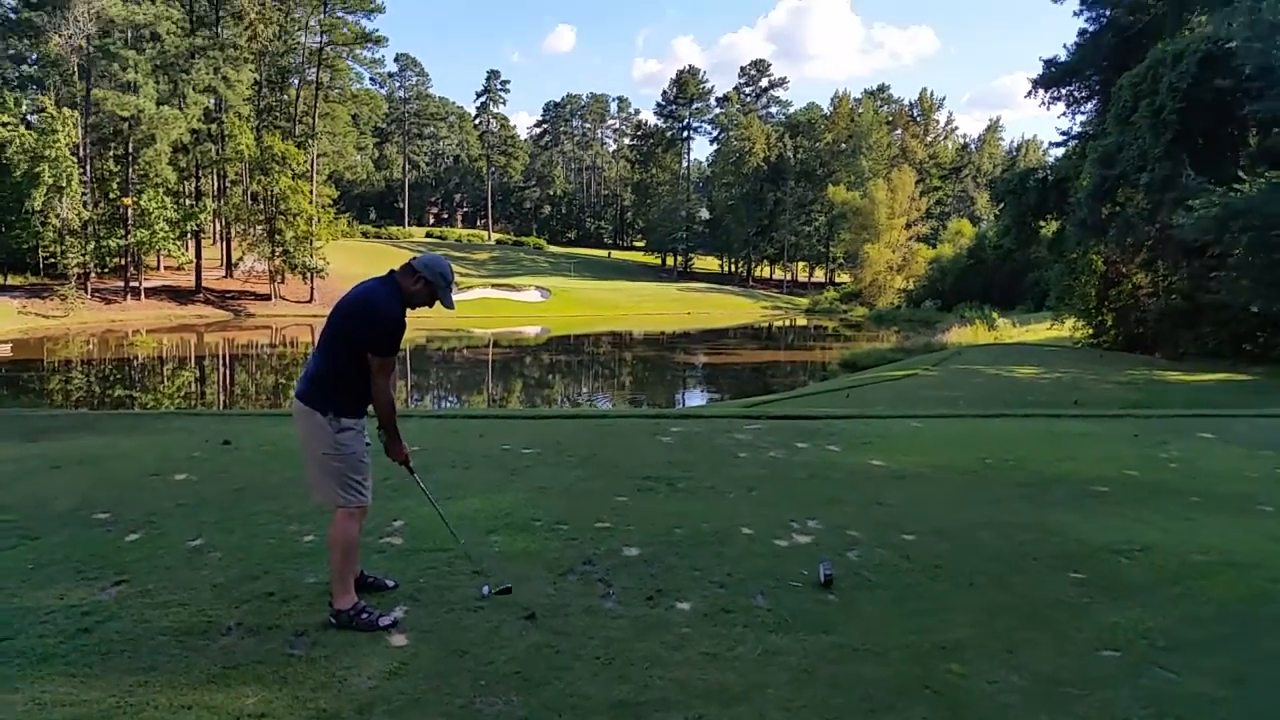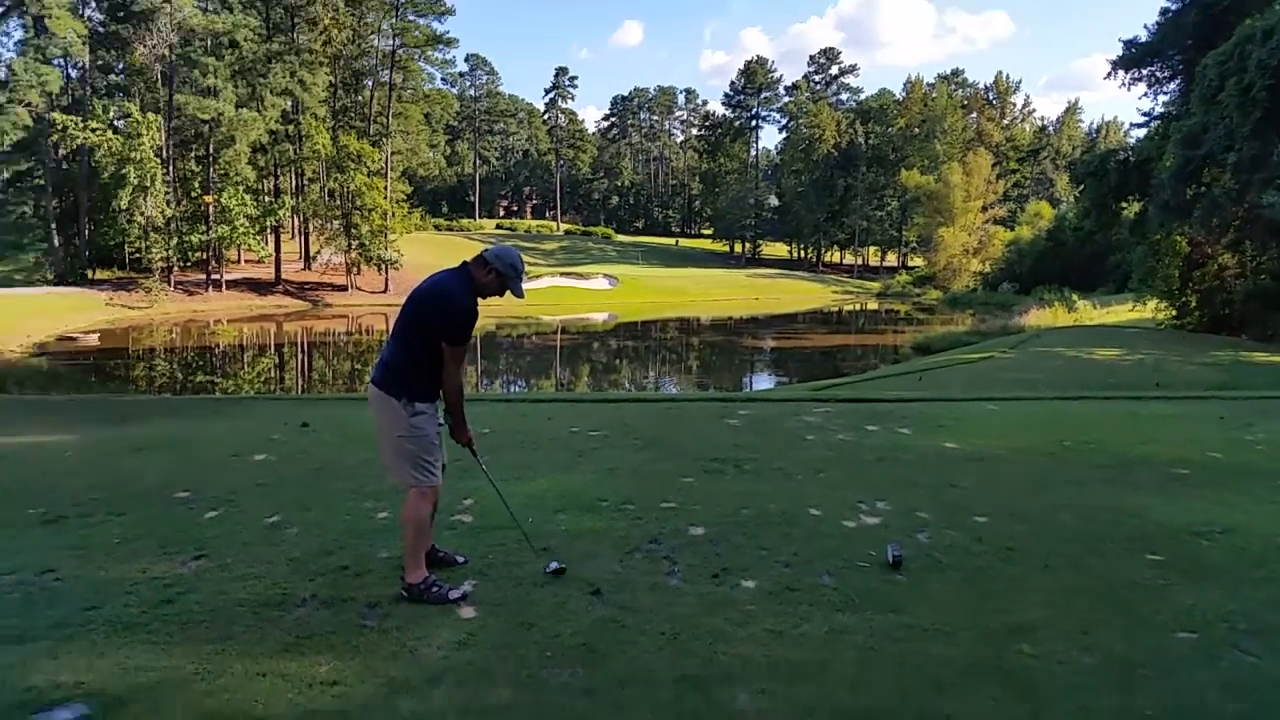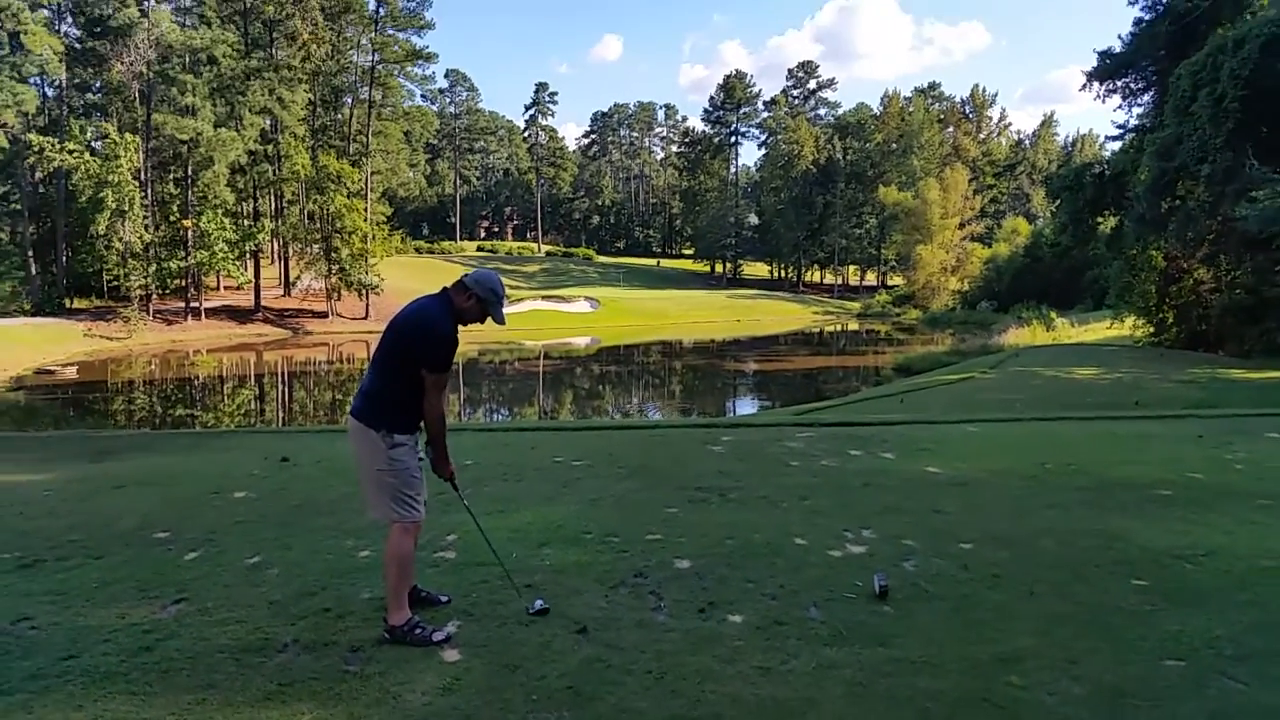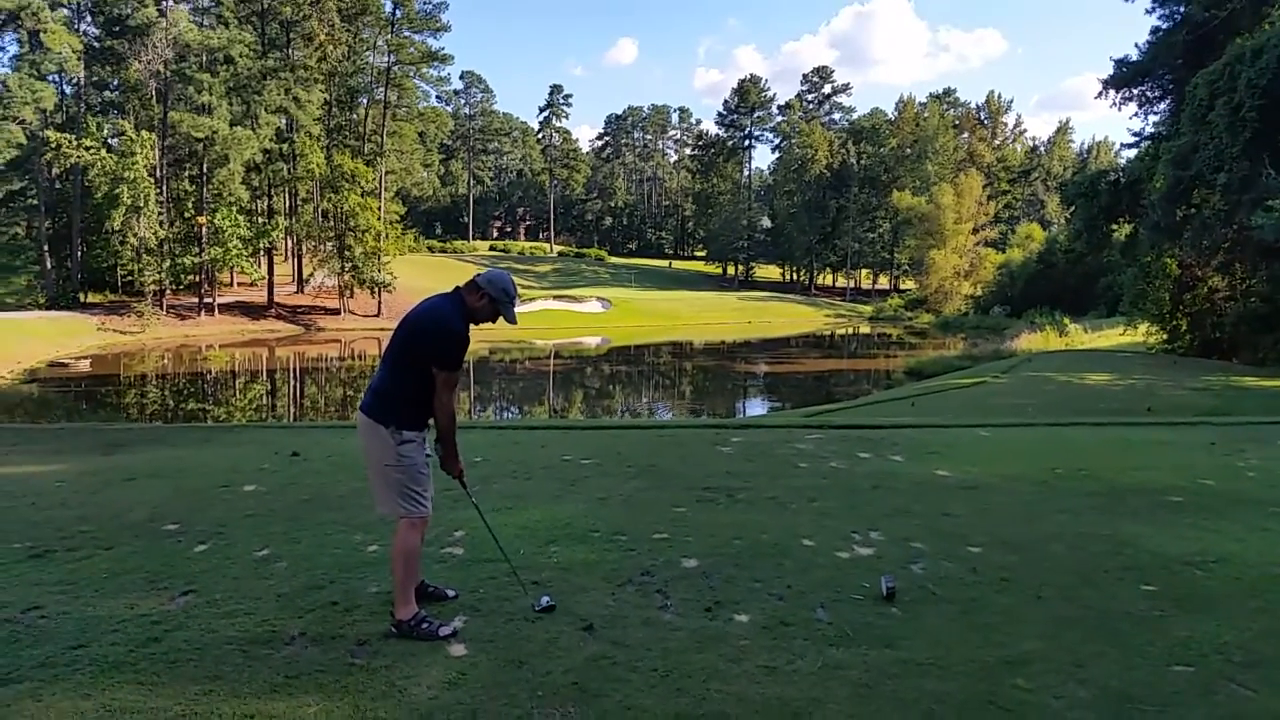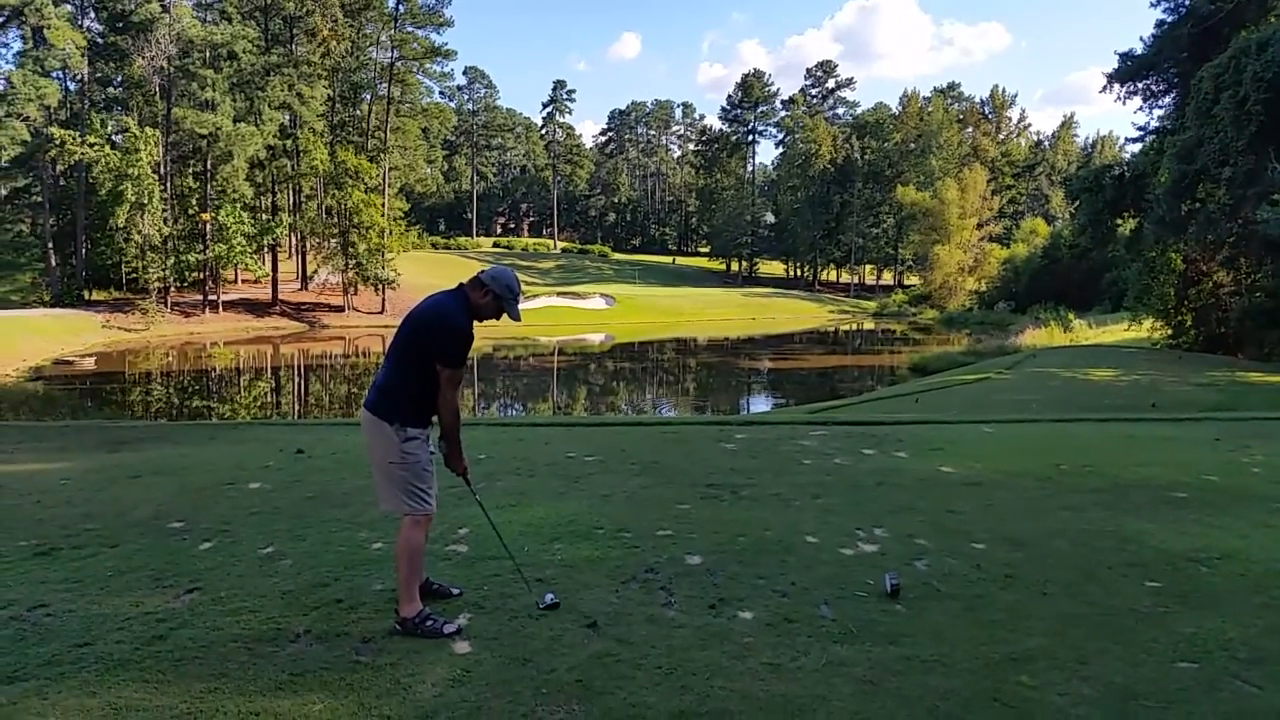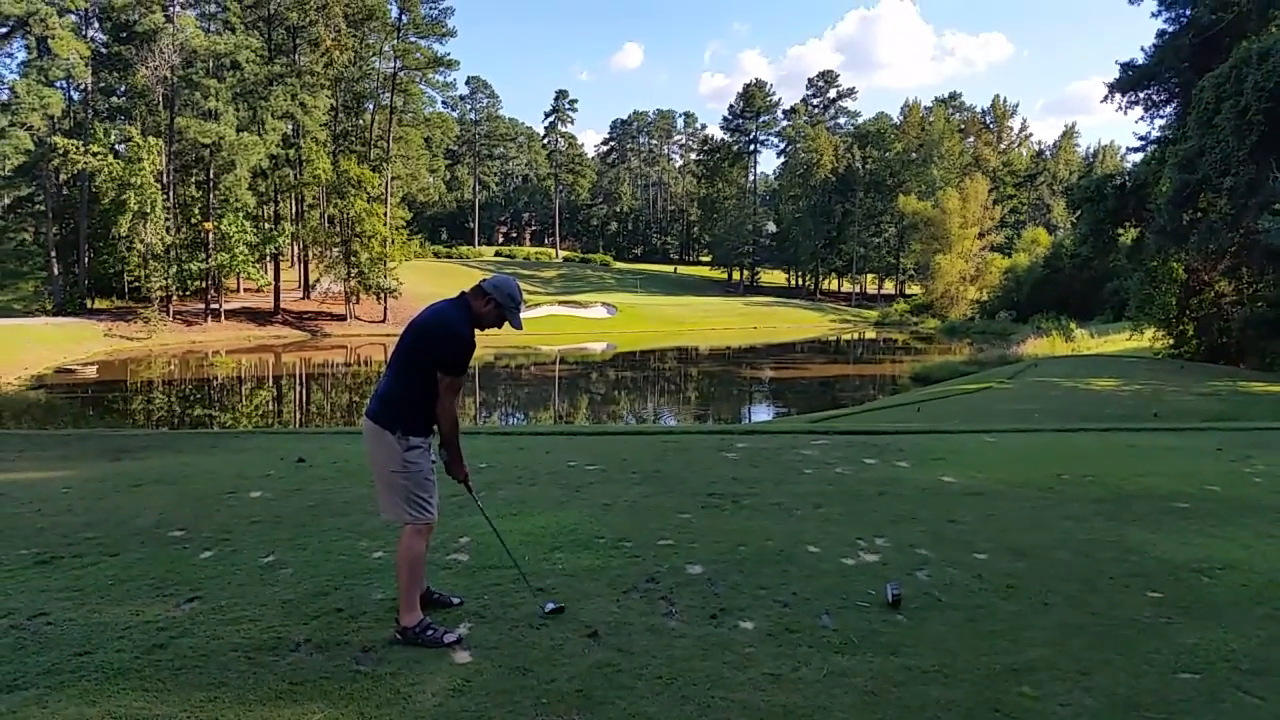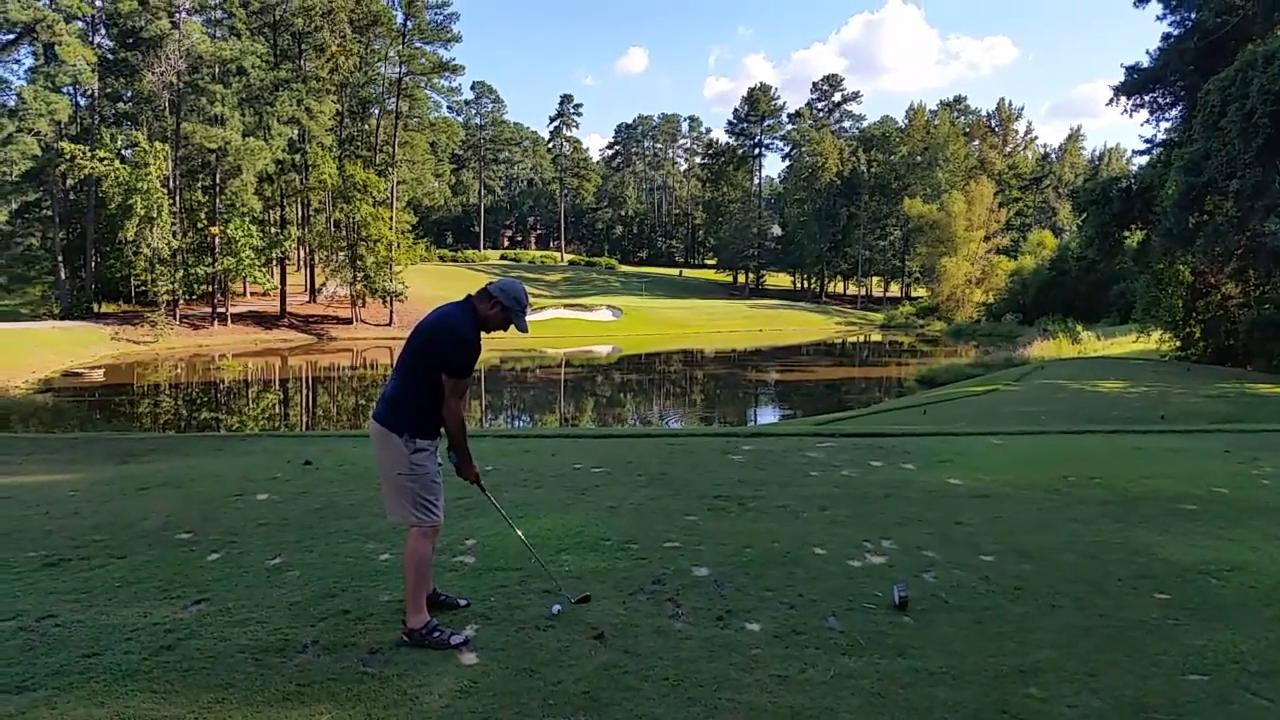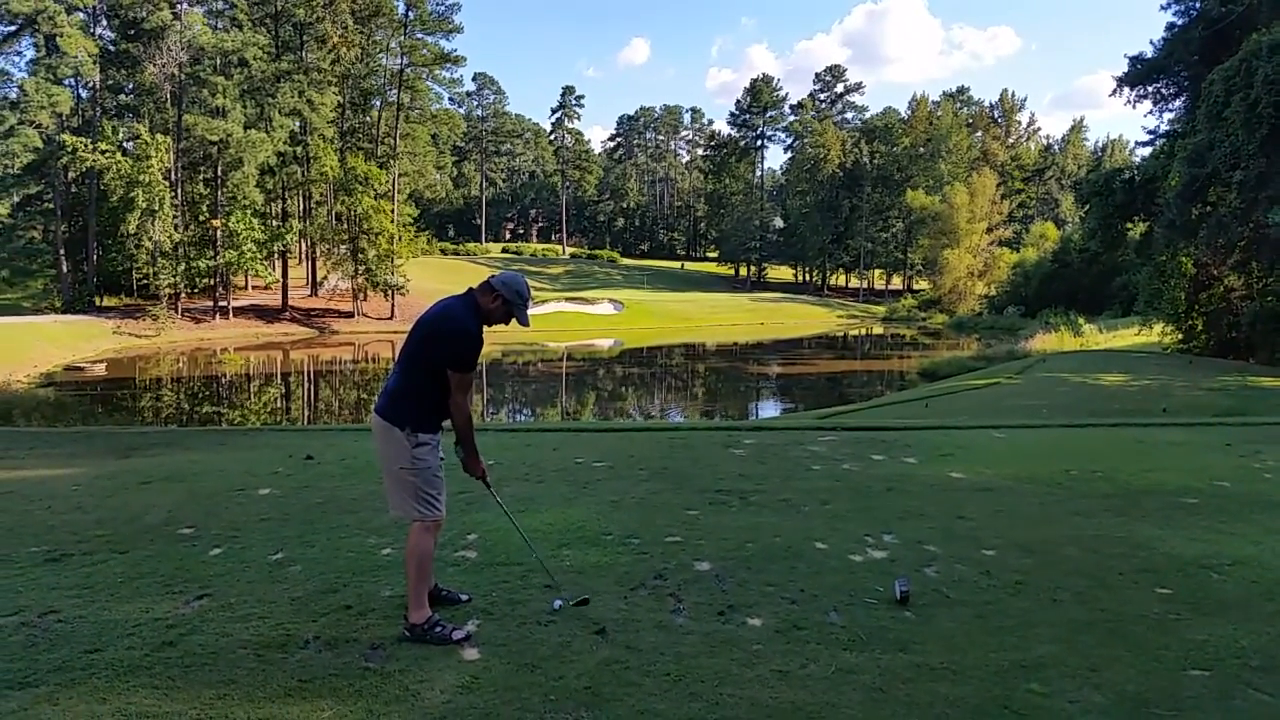
dt=0.2s
person 1, frame 1
left shoulder: (379, 293)
right shoulder: (385, 308)
right elbow: (380, 381)
left wrist: (386, 430)
right wrist: (393, 440)
left hip: (333, 404)
right hip: (329, 411)
left knee: (354, 498)
right knee: (352, 505)
left ankle: (351, 574)
right ankle: (344, 603)
person 1, frame 2
left shoulder: (451, 282)
right shoulder: (458, 299)
right elbow: (451, 371)
left wrist: (452, 416)
right wrist: (459, 424)
left hip: (407, 389)
right hip: (404, 396)
left knee: (429, 477)
right knee: (423, 485)
left ankle: (423, 550)
right ankle: (415, 578)
person 1, frame 3
left shoulder: (431, 309)
right shoulder: (438, 326)
right elbow: (433, 400)
left wrist: (434, 449)
right wrist: (441, 457)
left hip: (387, 421)
right hip: (384, 428)
left knee: (411, 513)
right knee: (406, 520)
left ankle: (405, 588)
right ankle: (398, 619)
person 1, frame 4
left shoulder: (443, 308)
right shoulder: (450, 325)
right elbow: (443, 398)
left wrist: (443, 447)
right wrist: (451, 454)
left hip: (396, 418)
right hip: (392, 424)
left knee: (417, 509)
right knee: (413, 516)
left ankle: (412, 584)
right ankle: (405, 614)
person 1, frame 5
left shoulder: (447, 305)
right shoulder: (454, 322)
right elbow: (447, 395)
left wrist: (447, 444)
right wrist: (455, 452)
left hip: (398, 415)
right hip: (396, 421)
left knee: (420, 507)
right knee: (418, 513)
left ankle: (416, 581)
right ankle: (410, 611)
person 1, frame 6
left shoulder: (448, 314)
right shoulder: (456, 330)
right elbow: (445, 403)
left wrist: (446, 449)
right wrist: (455, 459)
left hip: (399, 423)
right hip: (398, 430)
left knee: (421, 516)
right knee: (418, 522)
left ankle: (417, 591)
right ankle: (410, 621)
person 1, frame 7
left shoulder: (454, 316)
right shoulder: (462, 333)
right elbow: (451, 405)
left wrist: (456, 452)
right wrist: (464, 460)
left hip: (406, 425)
right hip: (405, 433)
left knee: (428, 519)
right knee: (424, 524)
left ankle: (424, 592)
right ankle: (417, 622)
person 1, frame 8
left shoulder: (456, 310)
right shoulder: (464, 327)
right elbow: (458, 399)
left wrist: (463, 446)
right wrist: (471, 455)
left hip: (409, 420)
right hip: (407, 427)
left knee: (428, 513)
right knee: (426, 518)
left ankle: (426, 587)
right ankle: (418, 618)
